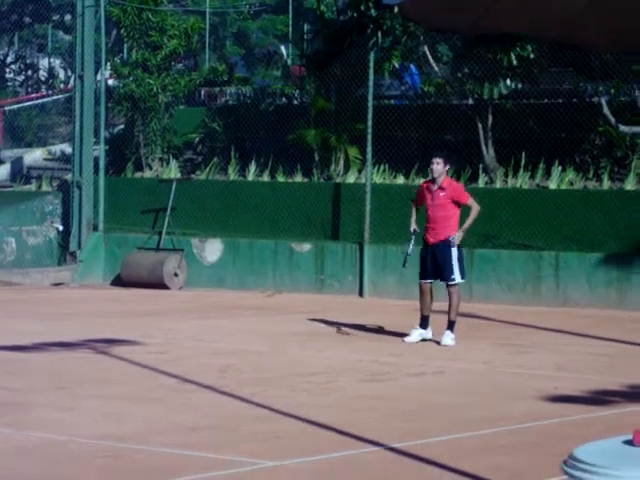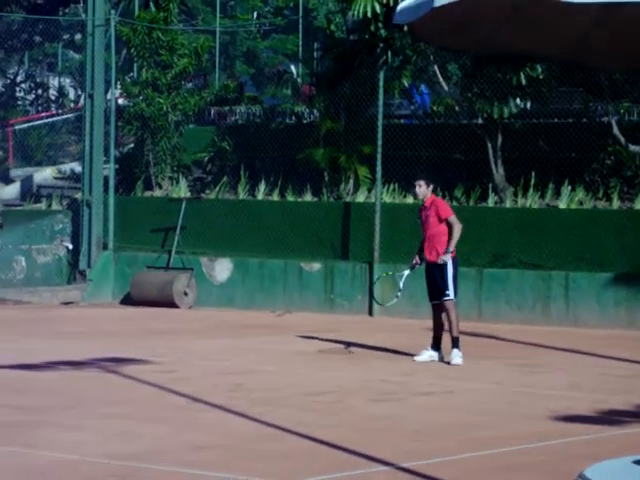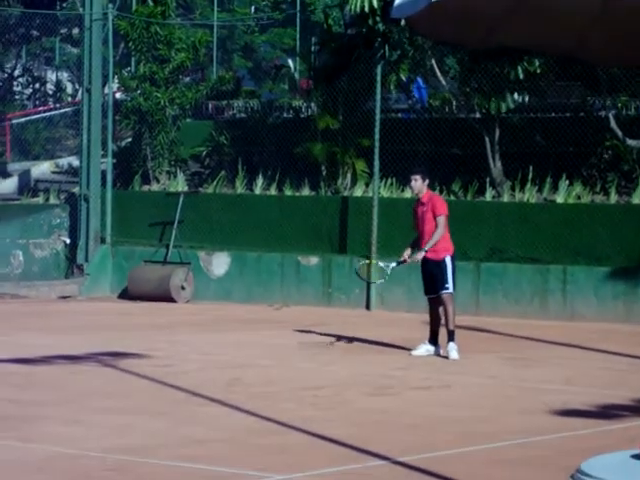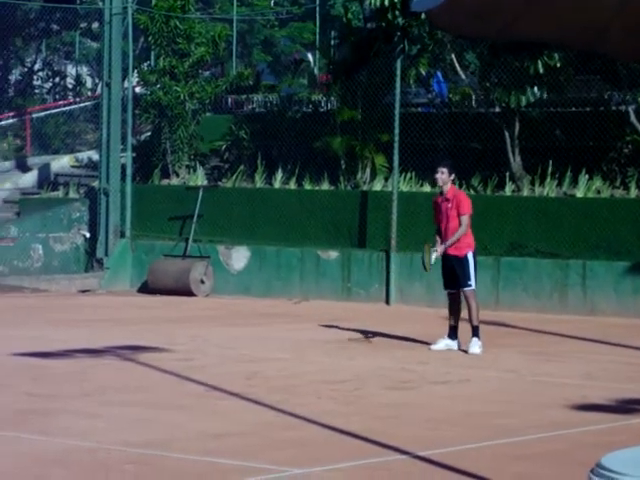
dt=0.5s
person 1, frame 1
left shoulder: (454, 188)
right shoulder: (424, 187)
left elbow: (475, 208)
right elbow: (416, 203)
left wrist: (461, 230)
right wrist: (413, 220)
left hip: (447, 243)
right hip: (429, 242)
left knee: (452, 286)
right knee: (424, 285)
left ankle: (450, 331)
right ankle: (423, 328)
person 1, frame 2
left shoulder: (439, 204)
right shoulder: (423, 209)
left elbow: (457, 226)
left wrist: (449, 252)
right wrist: (419, 254)
left hip: (444, 261)
right hip: (430, 262)
left knee: (448, 303)
right knee: (436, 306)
left ankle: (456, 349)
right ankle: (435, 349)
person 1, frame 3
left shoulder: (436, 200)
right shoulder: (417, 205)
left elbow: (441, 229)
left wrist: (422, 250)
right wrist: (409, 250)
left hip: (442, 255)
right hip: (427, 257)
left knee: (446, 296)
right knee: (432, 300)
left ankle: (451, 343)
right ankle: (432, 344)
person 1, frame 4
left shoulder: (461, 197)
right shoulder: (437, 200)
left elbow: (464, 227)
left wrist: (444, 245)
right wrist: (438, 243)
left hip: (463, 251)
right hip: (447, 253)
left knee: (468, 293)
right knee: (452, 295)
left ankle: (475, 338)
right ankle: (452, 338)
